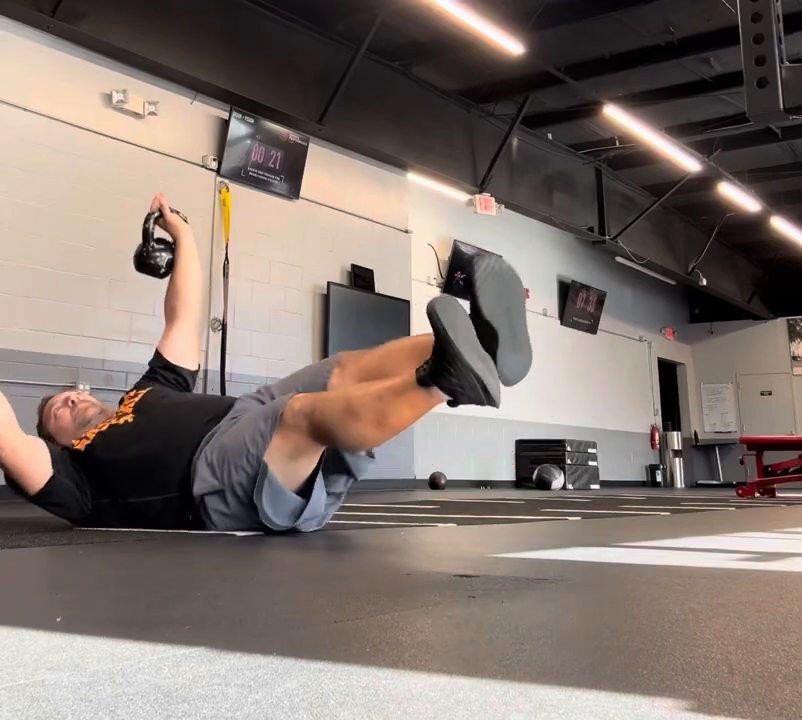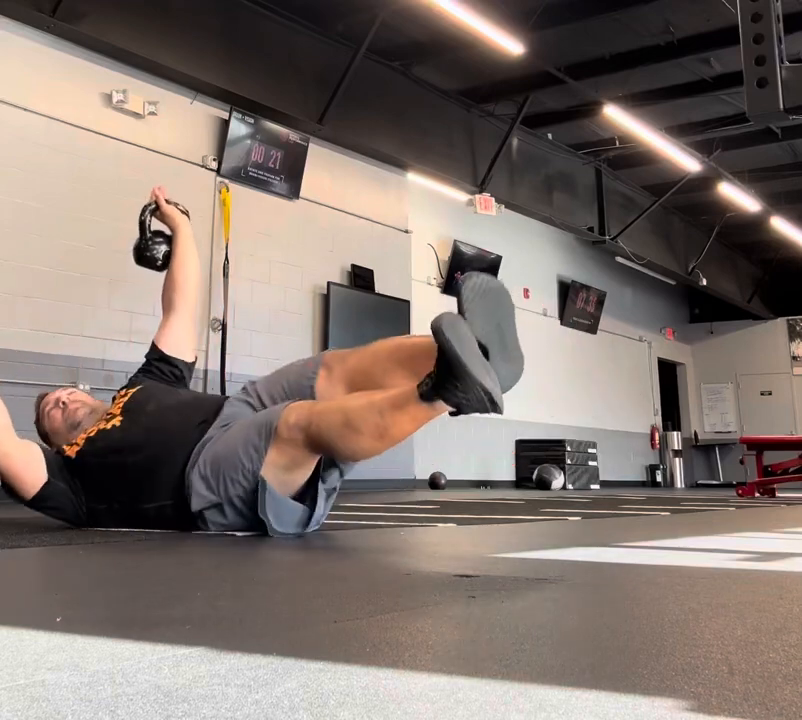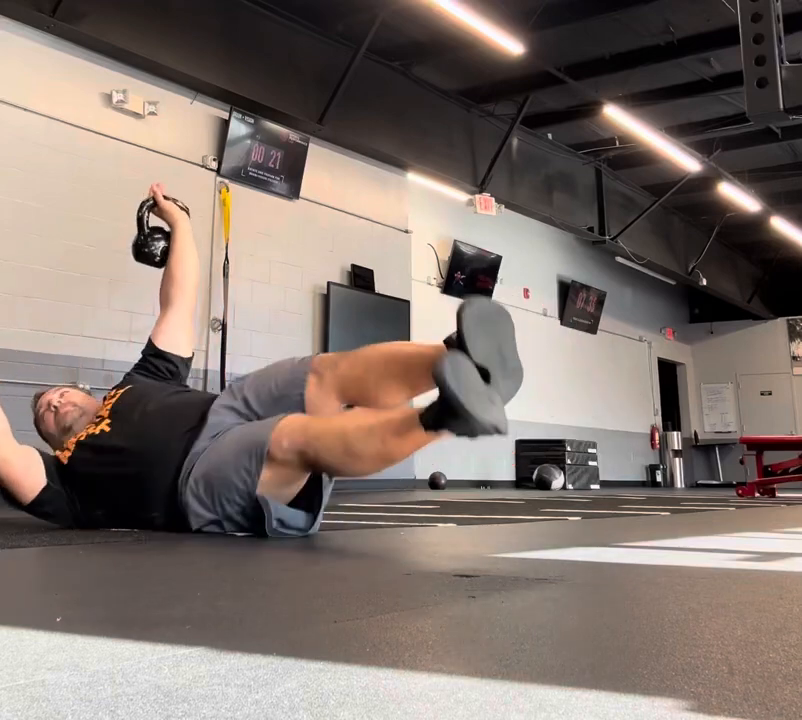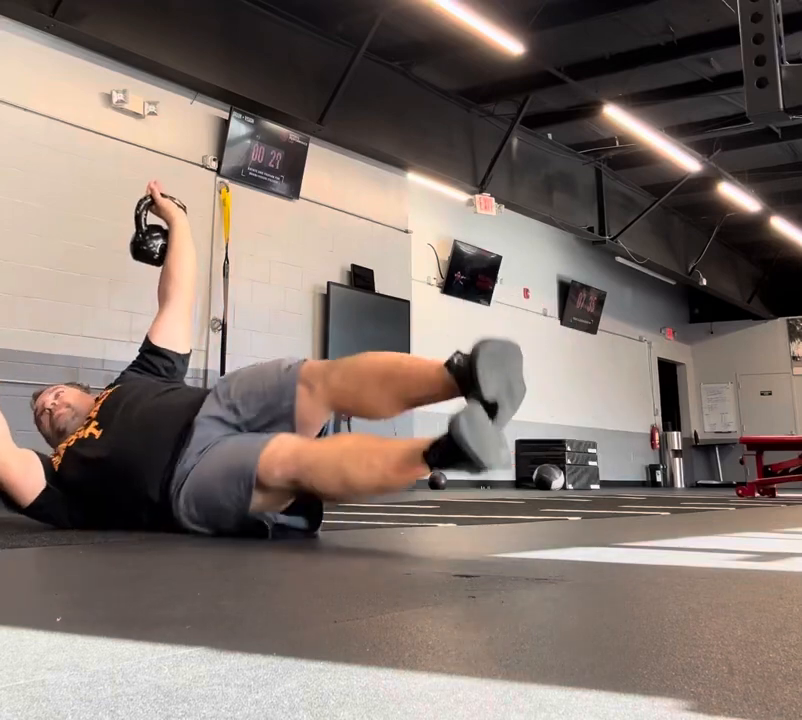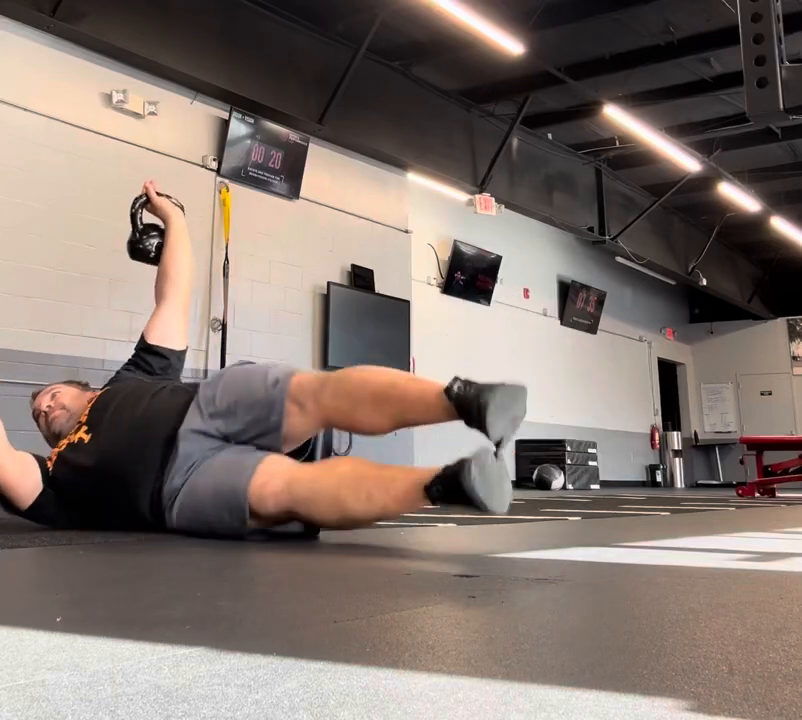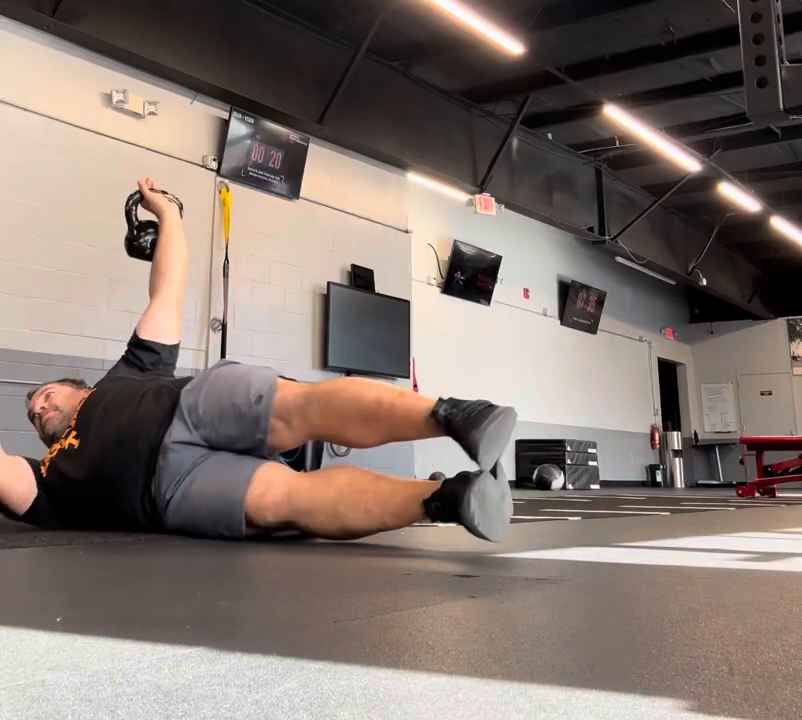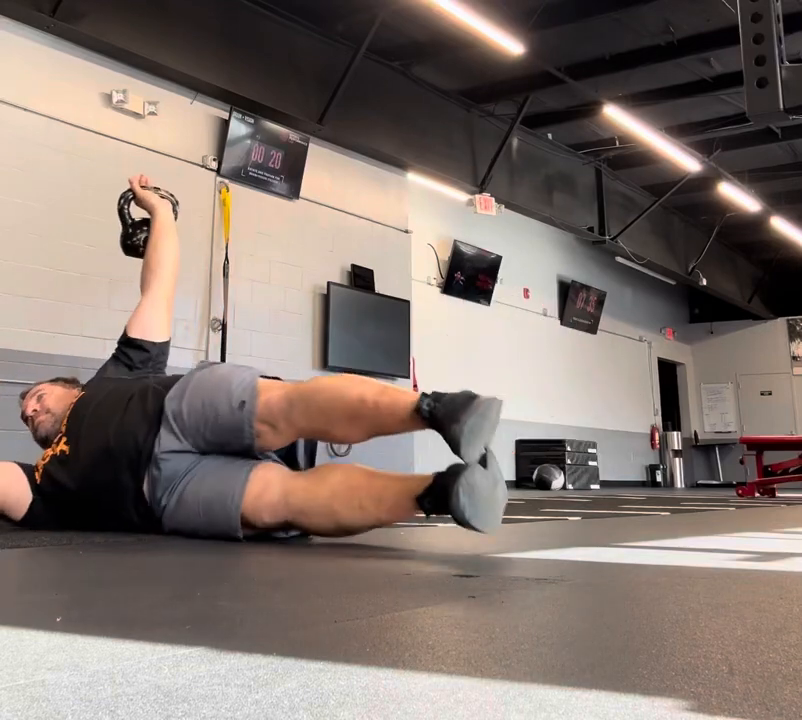
dt=0.1s
person 1, frame 1
left shoulder: (153, 392)
right shoulder: (76, 470)
left elbow: (184, 320)
left wrist: (181, 234)
right hip: (222, 475)
left knee: (358, 368)
right knee: (312, 412)
left ankle: (483, 343)
right ankle: (446, 379)
person 1, frame 2
left shoulder: (146, 386)
right shoulder: (70, 473)
left elbow: (180, 312)
left wrist: (181, 228)
right hip: (209, 474)
left knee: (345, 366)
right knee: (309, 419)
left ankle: (467, 348)
right ankle: (445, 393)
person 1, frame 3
left shoulder: (140, 385)
right shoulder: (67, 476)
left elbow: (178, 308)
left wrist: (178, 223)
right hip: (207, 481)
left knee: (337, 373)
right knee: (299, 439)
left ankle: (466, 359)
right ankle: (443, 417)
person 1, frame 4
left shoulder: (137, 381)
right shoulder: (62, 476)
left elbow: (177, 301)
left wrist: (176, 221)
right hip: (191, 475)
left knee: (328, 378)
right knee: (289, 463)
left ankle: (465, 378)
right ankle: (445, 452)
person 1, frame 5
left shoulder: (131, 381)
right shoulder: (60, 479)
left elbow: (173, 299)
left wrist: (172, 219)
right hip: (188, 483)
left knee: (318, 393)
right knee: (286, 486)
left ankle: (462, 399)
right ankle: (447, 484)
person 1, frame 6
left shoulder: (126, 376)
right shoulder: (53, 480)
left elbow: (166, 297)
left wrist: (168, 216)
right hip: (179, 482)
left knee: (302, 405)
right knee: (282, 497)
left ankle: (452, 416)
right ankle: (447, 498)
person 1, frame 7
left shoulder: (116, 376)
right shoulder: (49, 484)
left elbow: (157, 294)
left wrist: (160, 213)
right hip: (175, 485)
left knee: (288, 406)
right knee: (277, 498)
left ankle: (436, 410)
right ankle: (439, 491)
